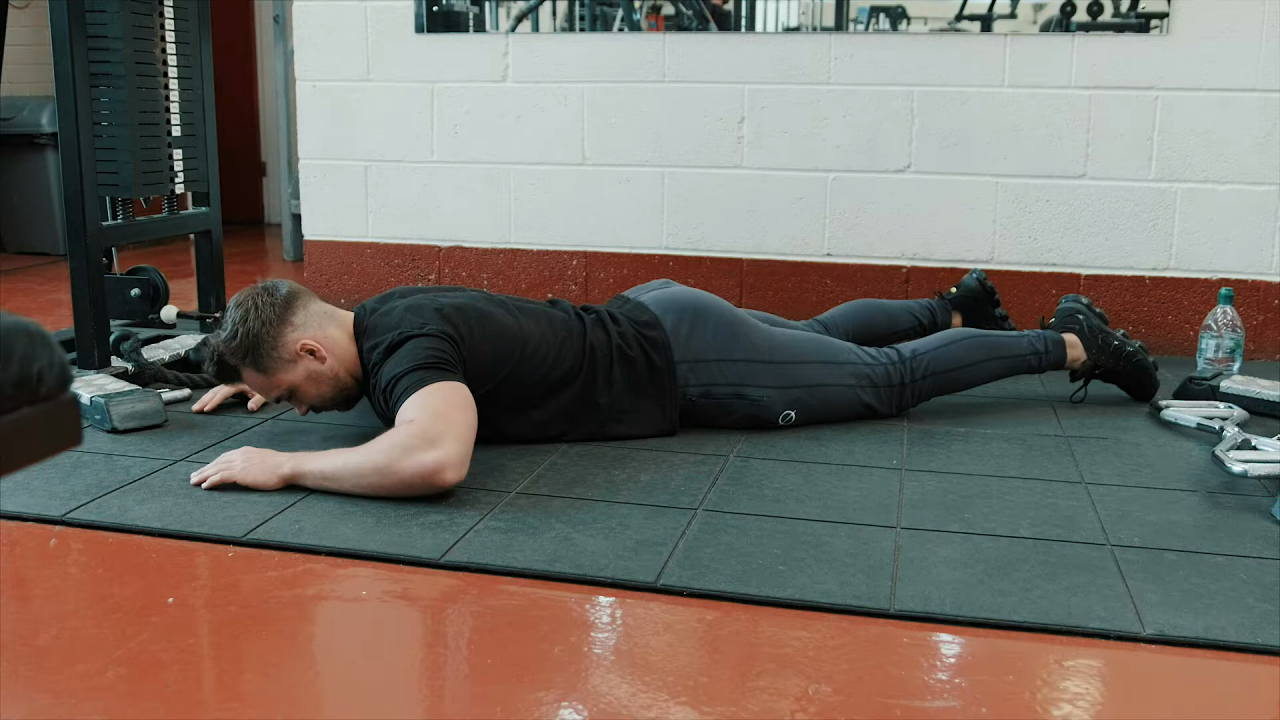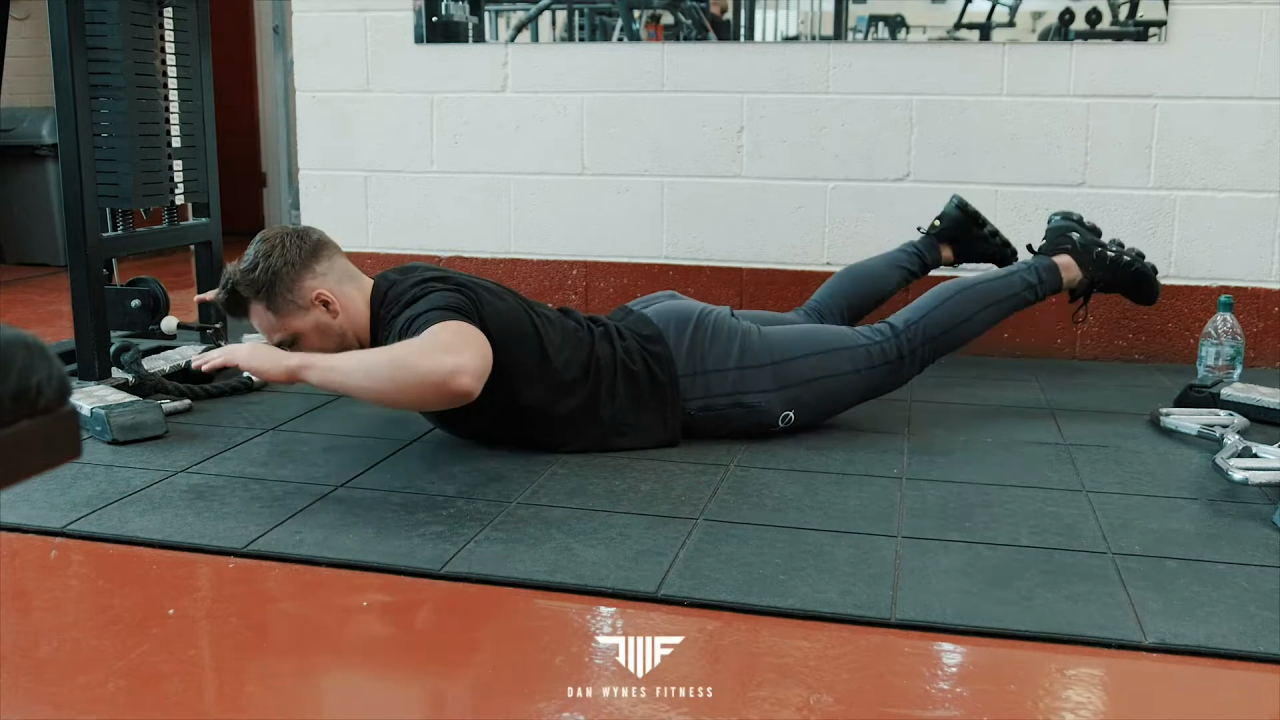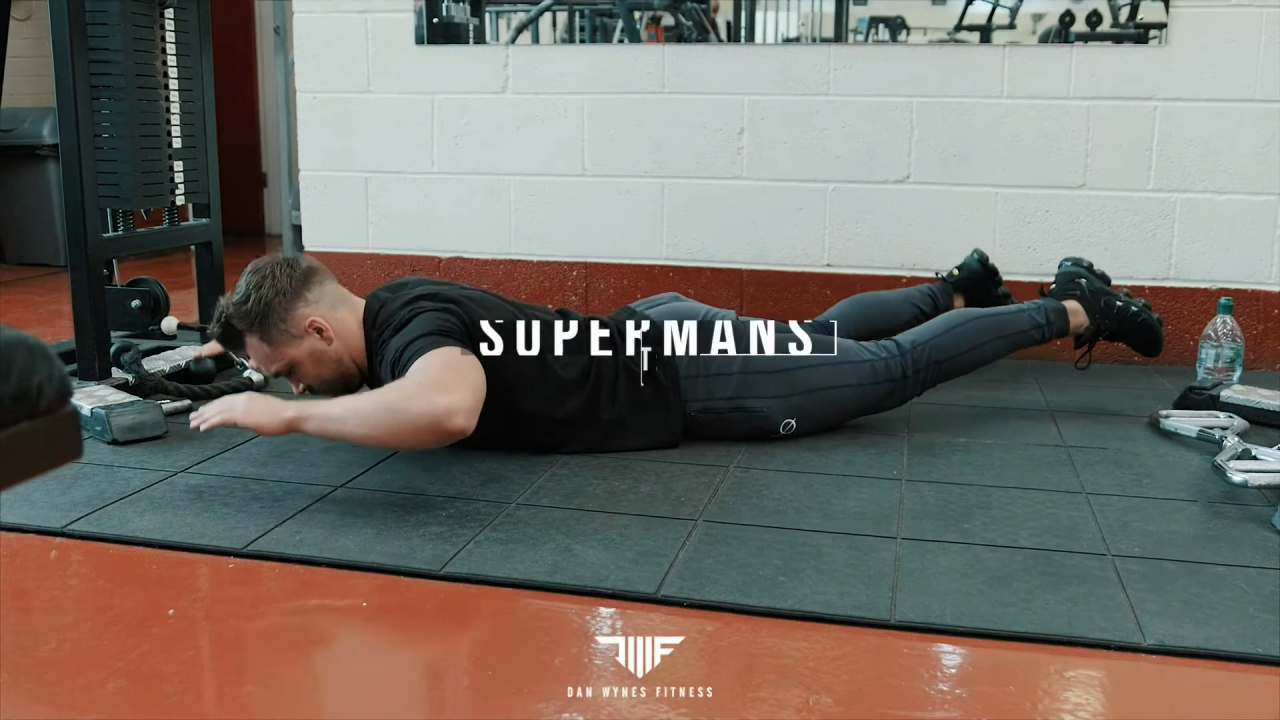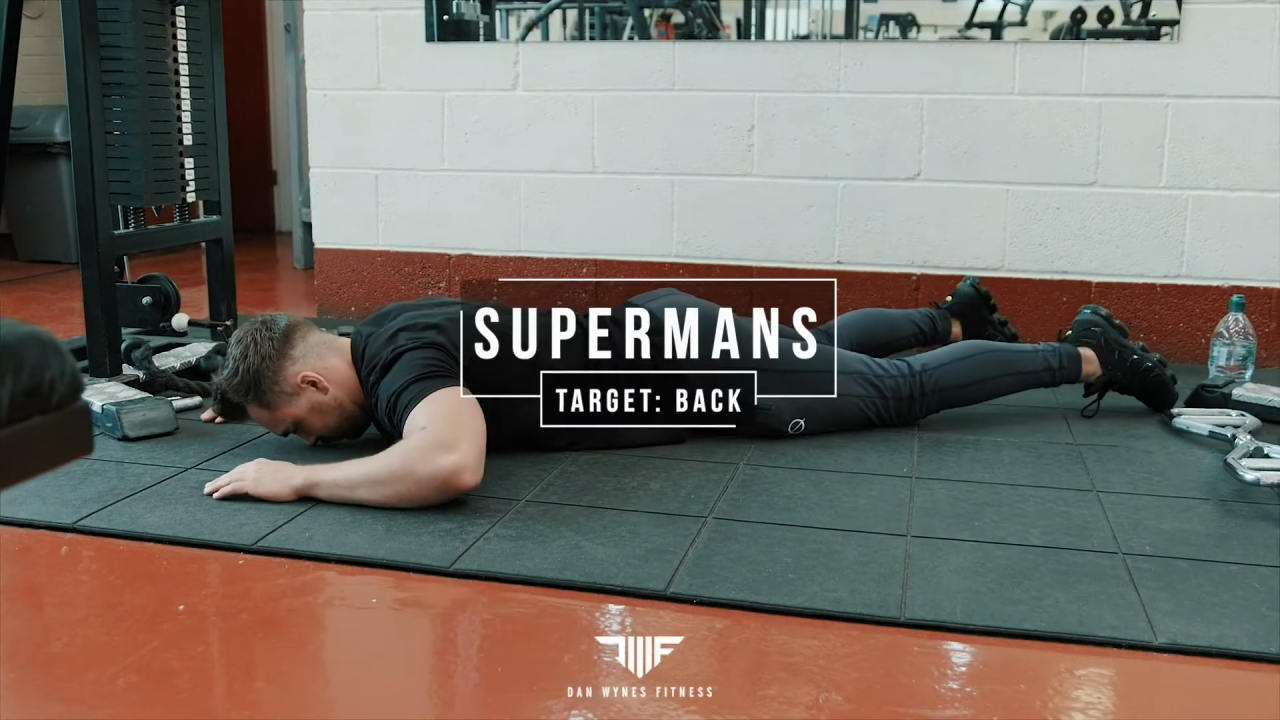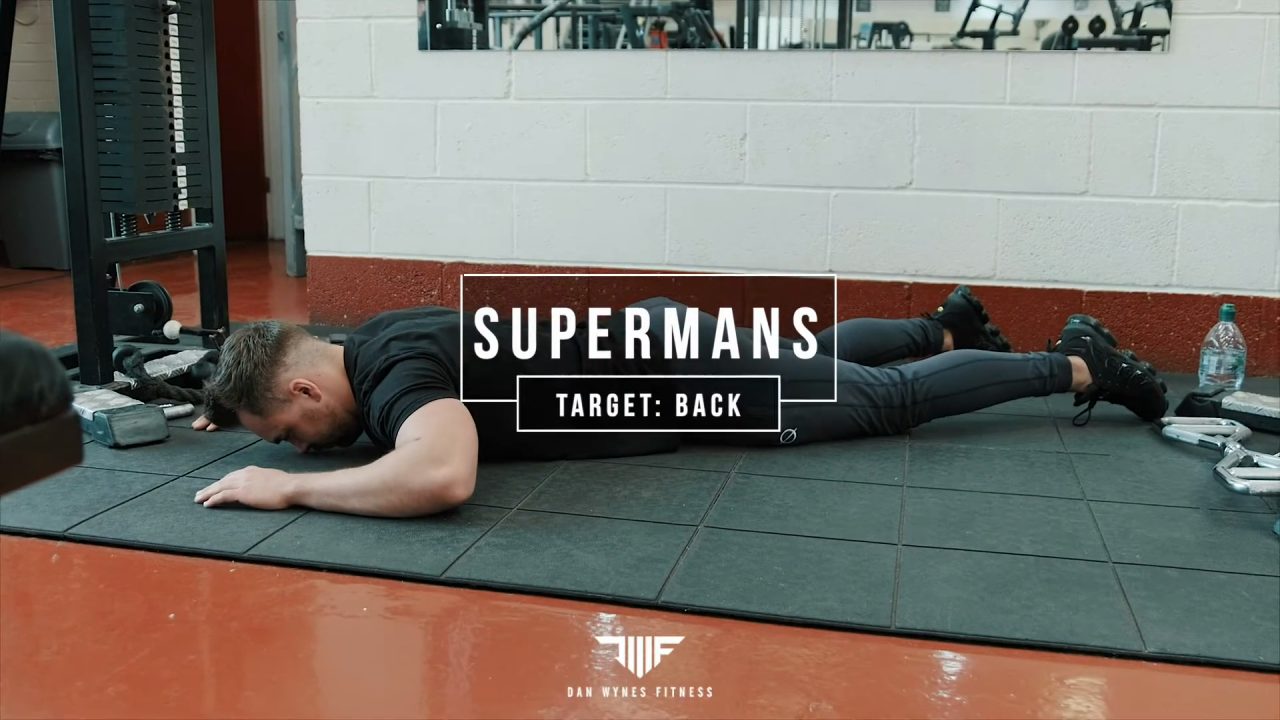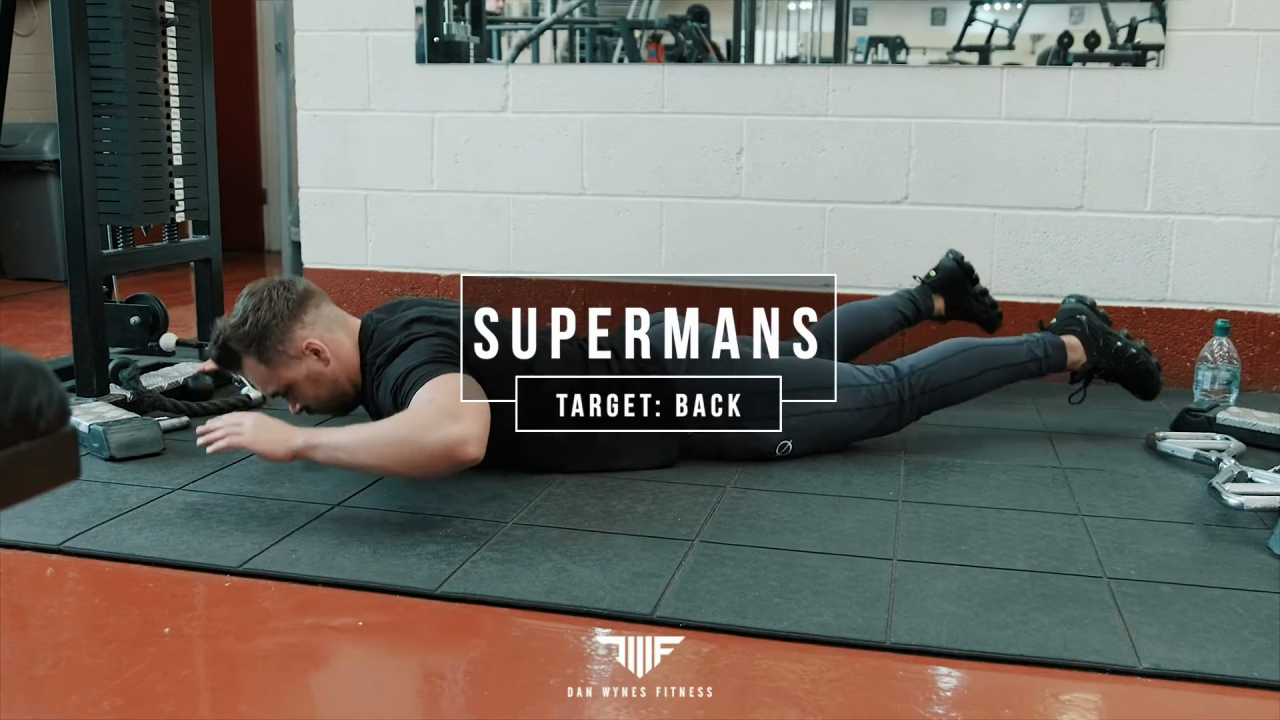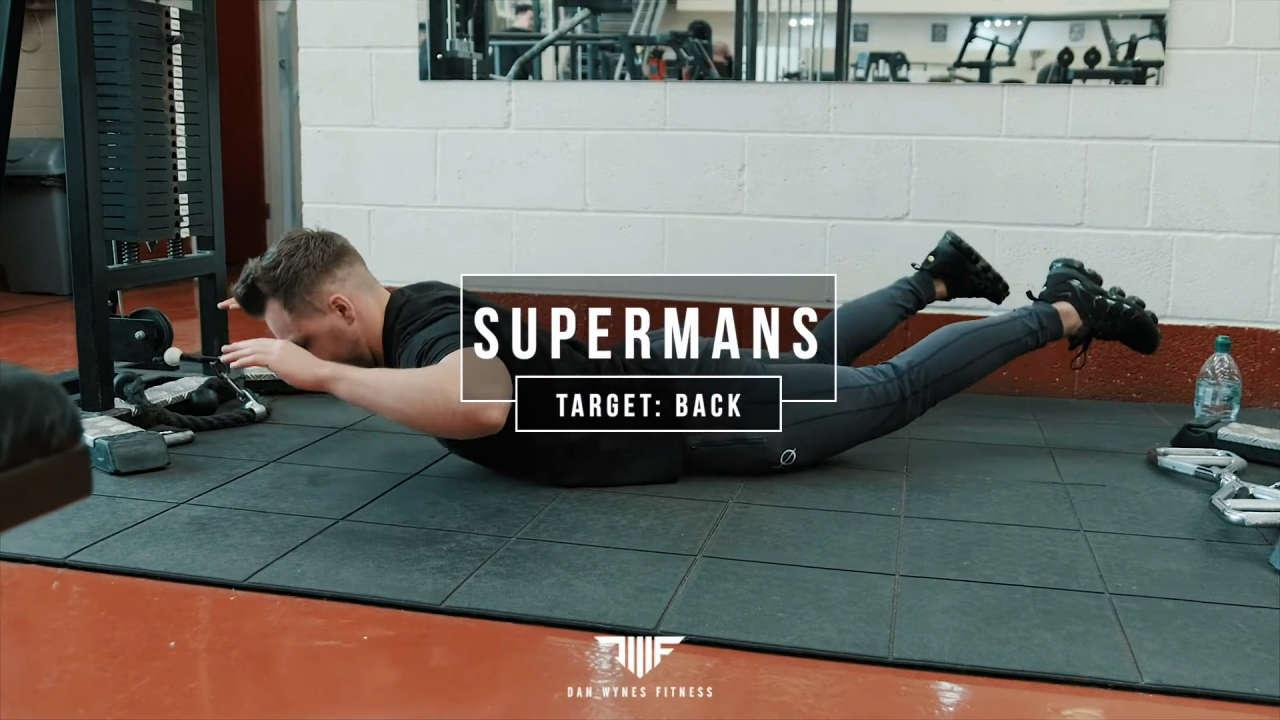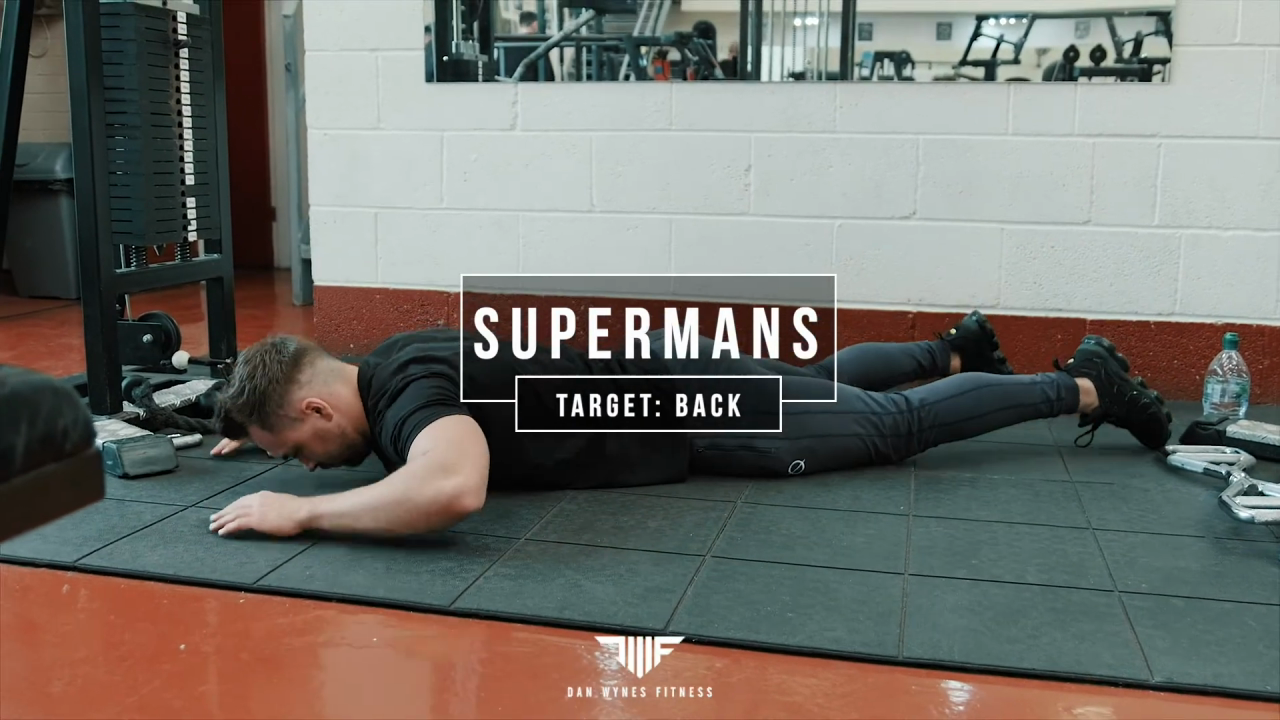
dt=0.5s
person 1, frame 1
left shoulder: (404, 346)
right shoulder: (376, 319)
left elbow: (433, 461)
left wrist: (284, 465)
right wrist: (253, 377)
left hip: (681, 362)
right hip: (650, 323)
left knee: (887, 380)
right knee: (818, 335)
left ankle: (1073, 344)
right ankle: (954, 309)
person 1, frame 2
left shoulder: (418, 305)
right shoulder: (389, 292)
left elbow: (455, 374)
left wrist: (288, 367)
right wrist: (260, 295)
left hip: (686, 379)
right hip: (651, 335)
left knee: (888, 354)
right knee: (814, 324)
left ankle: (1065, 264)
right ankle: (943, 242)
person 1, frame 3
left shoulder: (414, 328)
right shoulder: (385, 311)
left elbow: (450, 411)
left wrist: (286, 414)
right wrist: (248, 338)
left hip: (687, 378)
right hip: (656, 334)
left knee: (889, 372)
right knee: (816, 343)
left ankle: (1075, 311)
right ankle: (959, 290)
person 1, frame 4
left shoulder: (403, 365)
right shoulder: (376, 337)
left elbow: (450, 465)
left wrist: (296, 481)
right wrist: (252, 389)
left hip: (688, 368)
right hip: (652, 331)
left knee: (897, 391)
right knee: (817, 349)
left ankle: (1088, 356)
right ankle: (953, 318)
person 1, frame 5
left shoulder: (395, 376)
right shoulder: (369, 343)
left elbow: (441, 478)
left wrist: (288, 488)
right wrist: (241, 403)
left hip: (679, 381)
right hip: (647, 340)
left knee: (888, 401)
right knee: (812, 356)
left ankle: (1079, 365)
right ankle: (946, 330)
person 1, frame 6
left shoulder: (406, 358)
right shoulder: (380, 329)
left elbow: (457, 439)
left wrist: (292, 439)
right wrist: (257, 350)
right hip: (651, 356)
left knee: (886, 394)
right knee: (808, 355)
left ankle: (1073, 346)
right ankle: (936, 293)
person 1, frame 7
left shoulder: (433, 329)
right shoulder: (407, 311)
left elbow: (482, 409)
left wrist: (311, 374)
right wrist: (276, 319)
right hip: (653, 372)
left knee: (892, 393)
right knee: (813, 355)
left ankle: (1066, 311)
right ankle: (936, 273)
person 1, frame 8
left shoulder: (406, 396)
right shoulder: (384, 368)
left elbow: (452, 488)
left wrist: (301, 510)
right wrist: (265, 427)
left hip: (692, 414)
right hip: (656, 372)
left knee: (894, 426)
right knee: (820, 382)
left ankle: (1085, 386)
right ankle: (953, 352)
